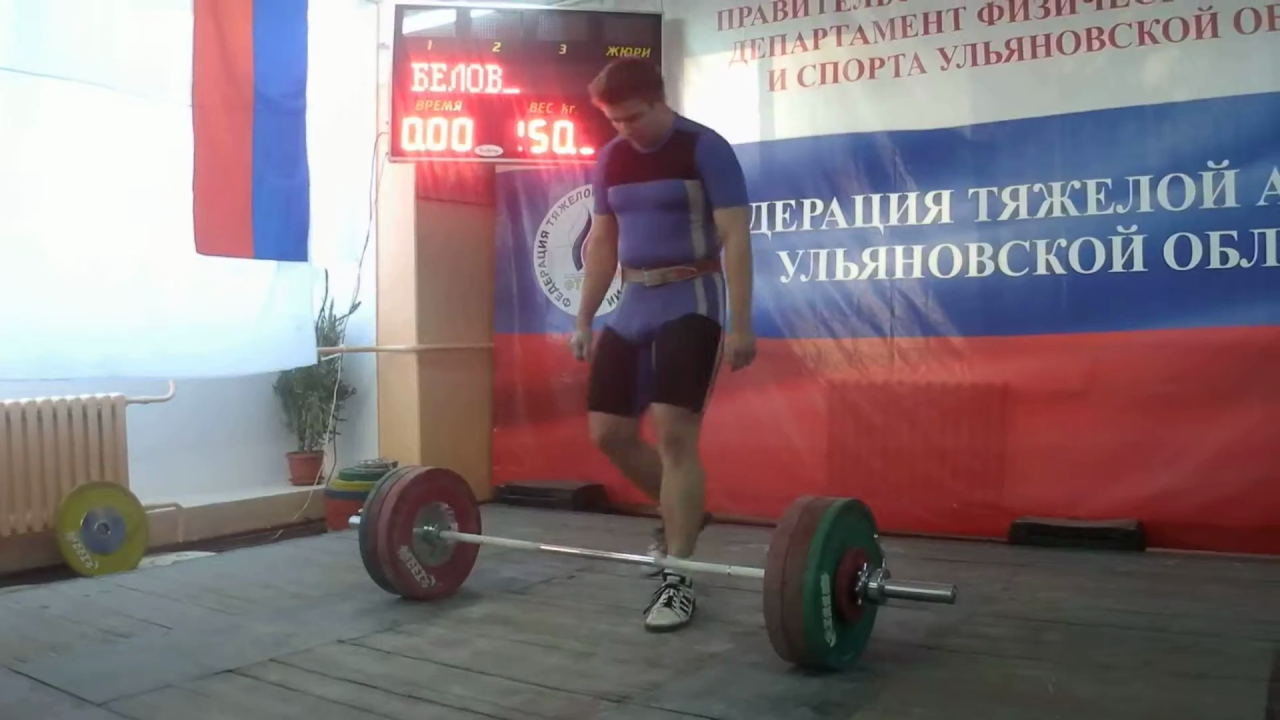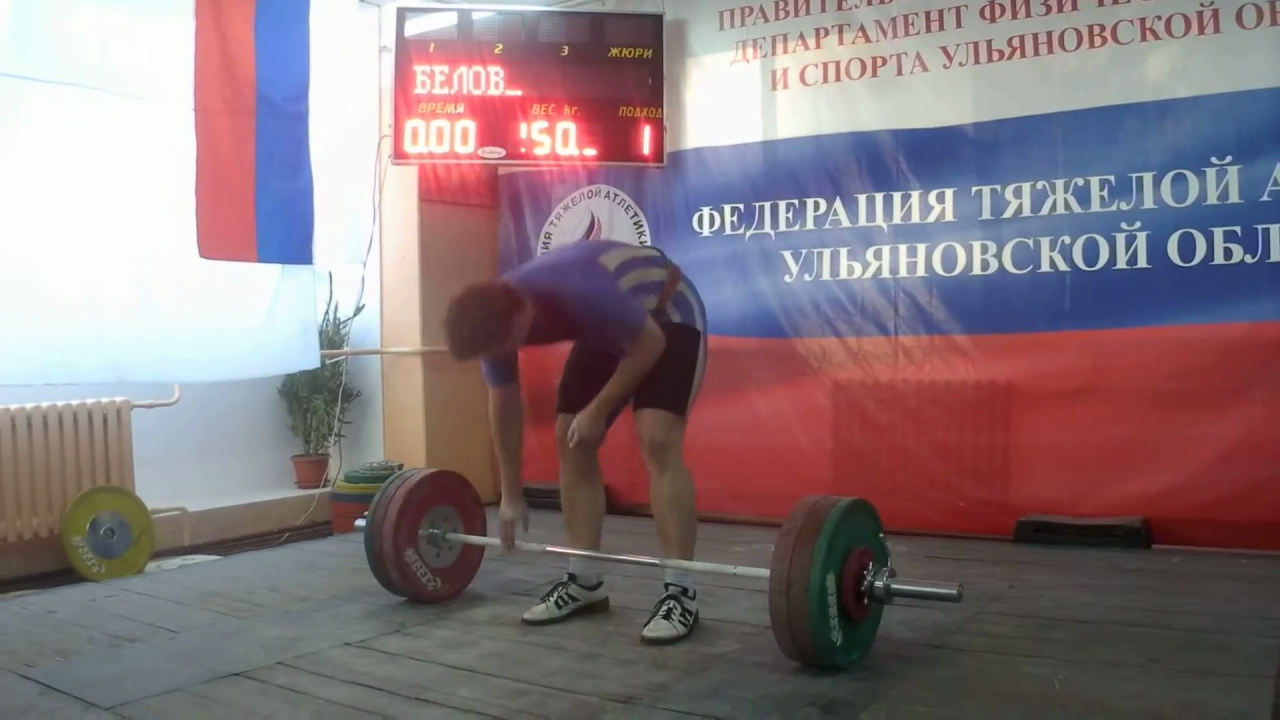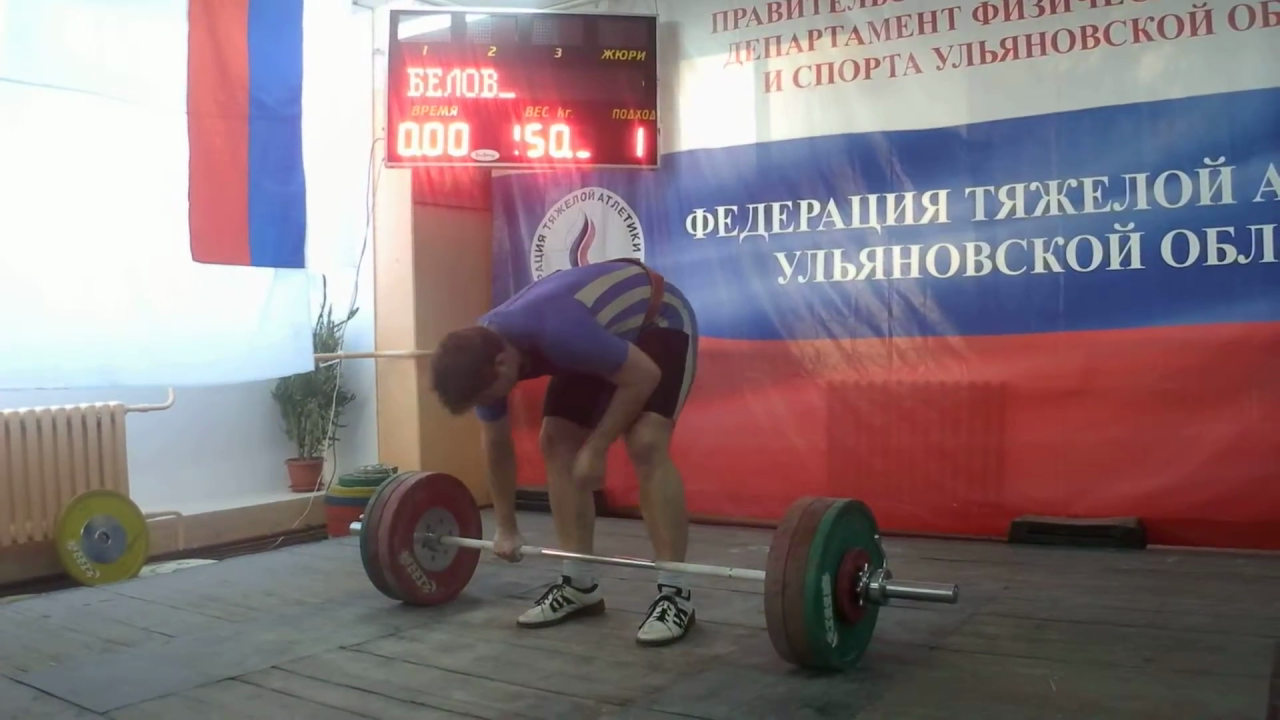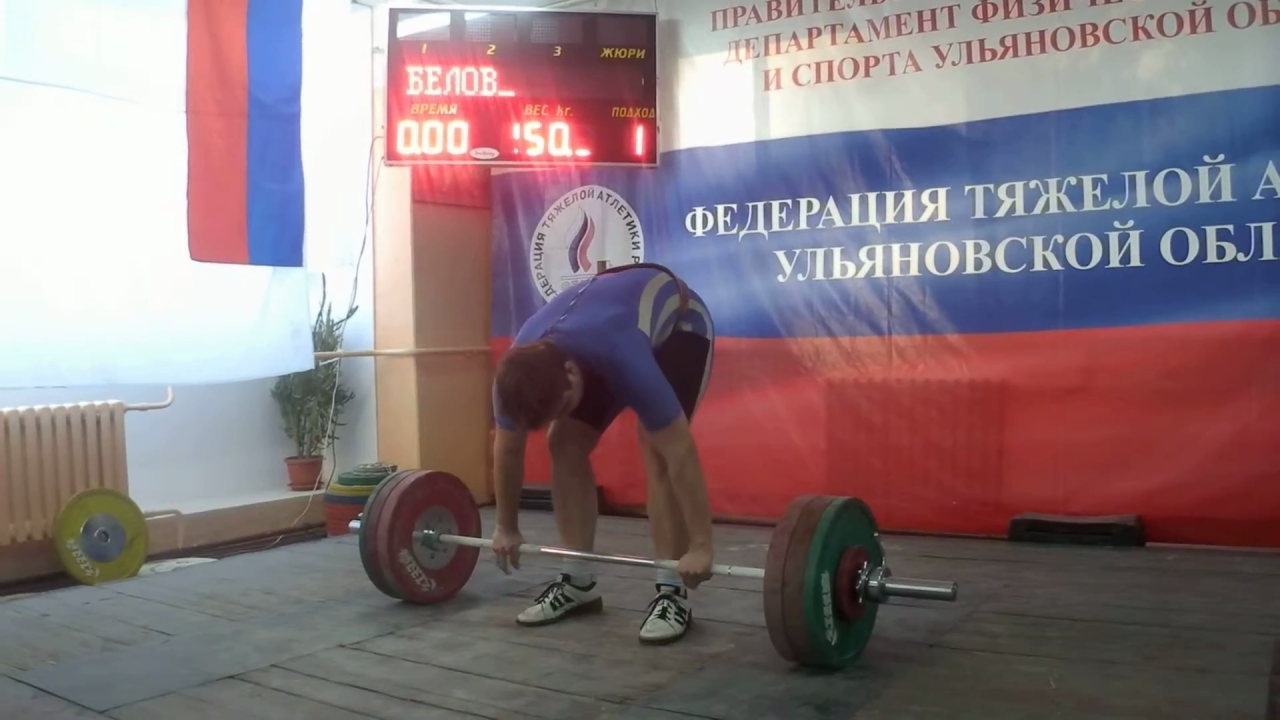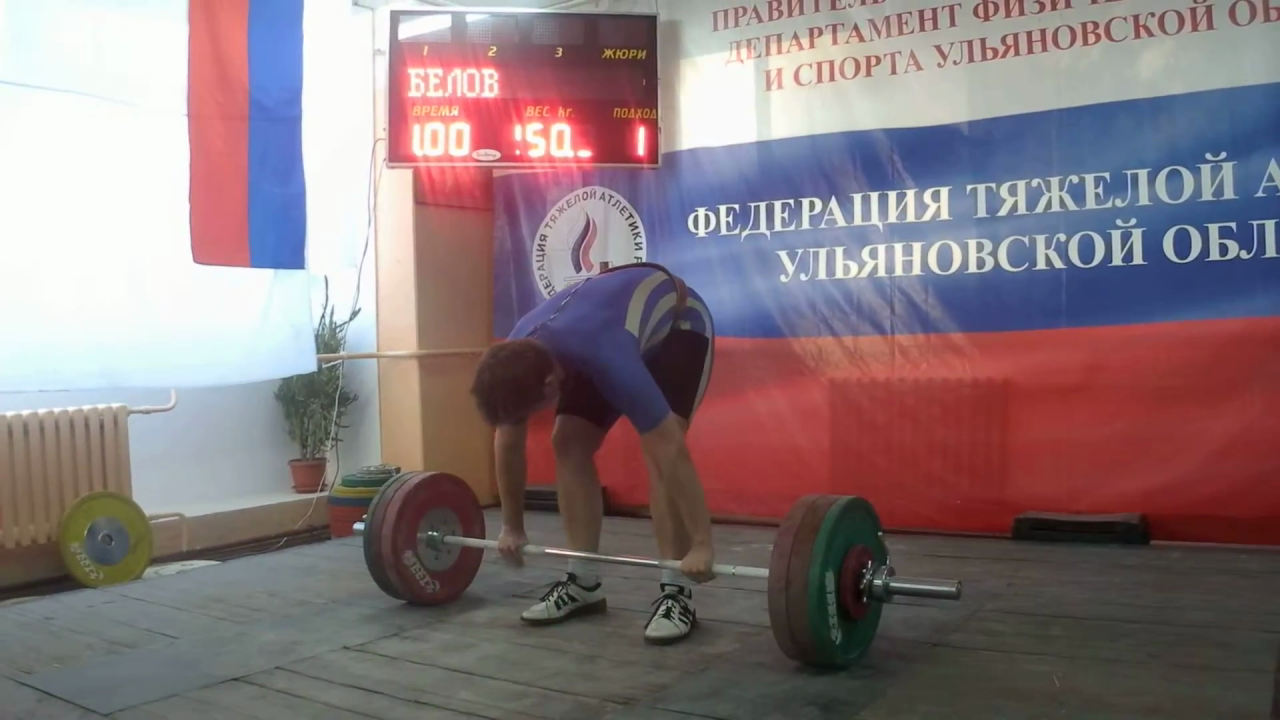
dt=1s
person 1, frame 1
left shoulder: (705, 149)
right shoulder: (611, 160)
left elbow: (735, 238)
right elbow: (602, 243)
left wrist: (740, 323)
right wrist: (583, 319)
left hip: (690, 302)
right hip: (631, 304)
left knee: (674, 434)
right knee: (607, 432)
left ankle: (678, 578)
right ankle: (676, 514)
person 1, frame 2
left shoulder: (579, 291)
right shoulder: (498, 316)
left elbow: (649, 345)
right elbow: (504, 408)
left wrist: (598, 412)
right wrist: (510, 495)
left hip: (667, 315)
right hip: (606, 331)
left knee: (656, 439)
right knee: (570, 440)
left ankle: (681, 592)
right ankle: (584, 581)
person 1, frame 3
left shoulder: (560, 332)
right shoulder: (484, 350)
left elbow: (643, 376)
right elbow: (497, 443)
left wrist: (597, 448)
right wrist: (506, 527)
left hip: (660, 320)
right hip: (606, 331)
left knee: (645, 445)
right knee: (555, 444)
left ankle: (675, 594)
right ankle: (579, 584)
person 1, frame 4
left shoulder: (622, 358)
right shoulder: (520, 373)
left elbow: (680, 451)
right elbow: (508, 449)
left wrist: (700, 545)
right wrist: (506, 527)
left hip: (678, 324)
left knee: (656, 449)
right knee: (564, 445)
left ankle: (671, 592)
right ankle: (577, 582)
person 1, frame 5
left shoulder: (606, 358)
right shoulder: (516, 361)
left elbow: (672, 451)
right elbow: (508, 444)
left wrist: (702, 544)
right wrist: (512, 526)
left hip: (680, 323)
right hip: (614, 315)
left knee: (657, 449)
right knee: (568, 443)
left ankle: (676, 592)
right ankle: (583, 582)
